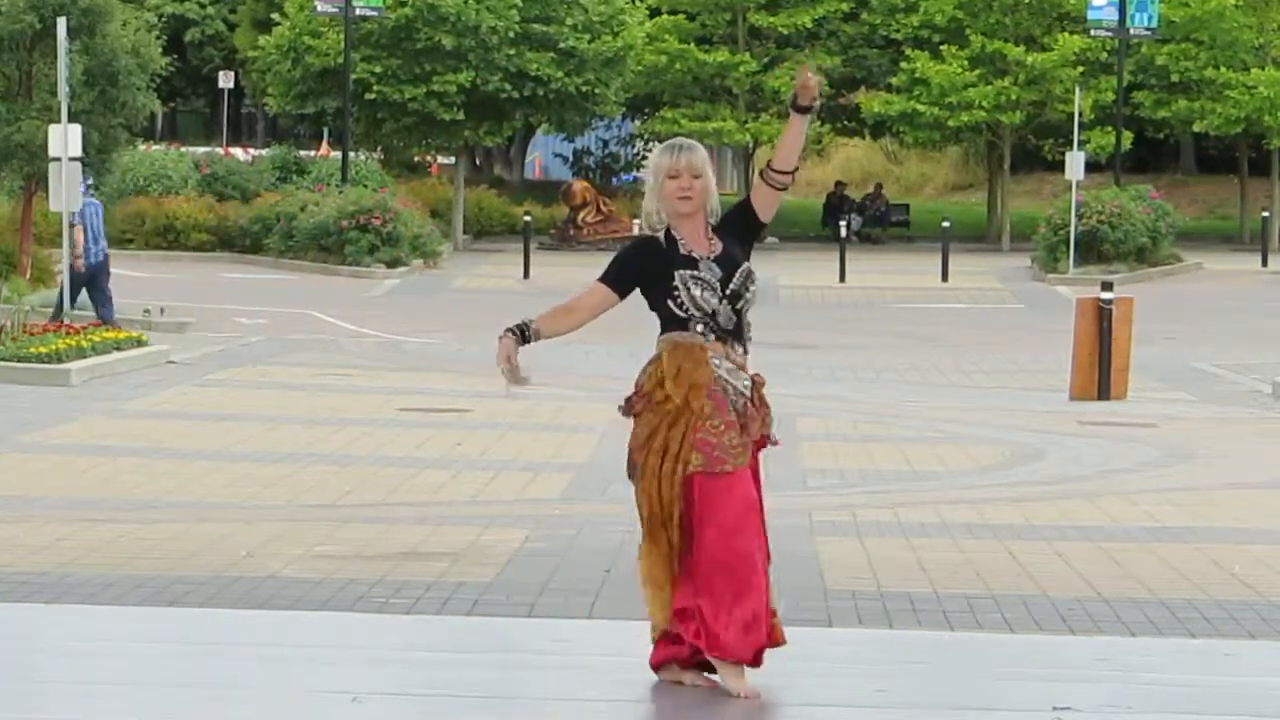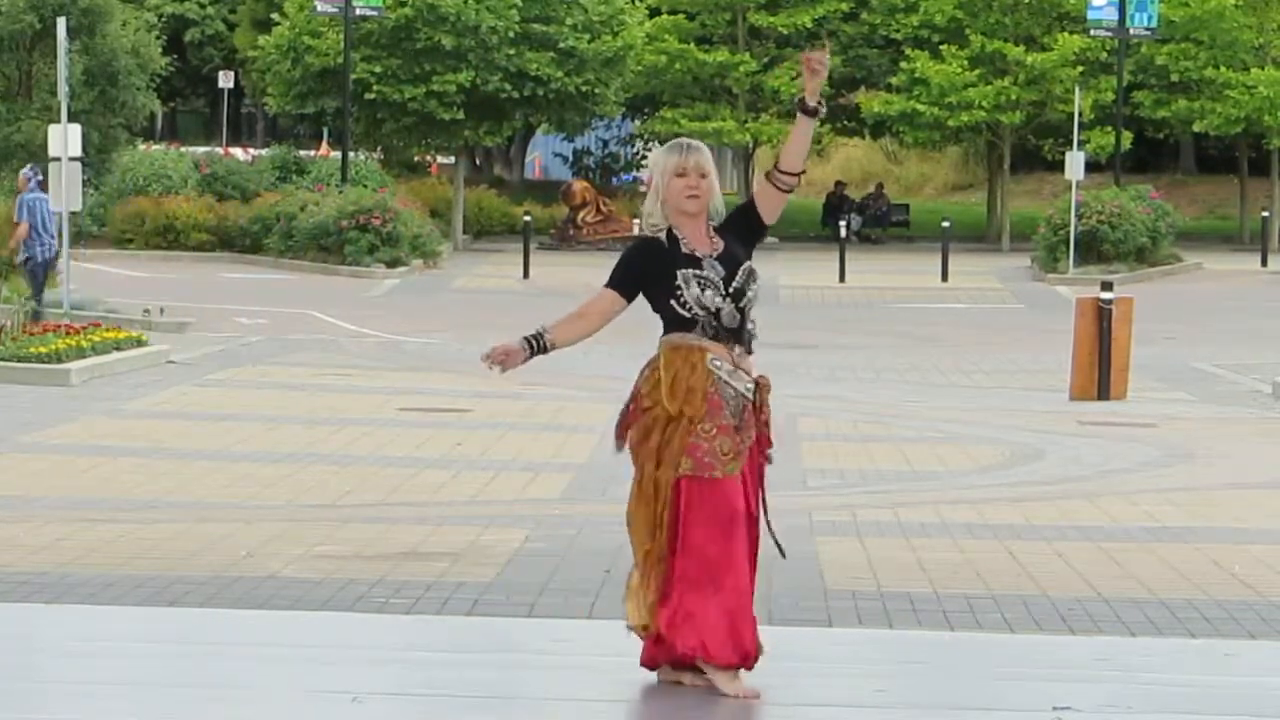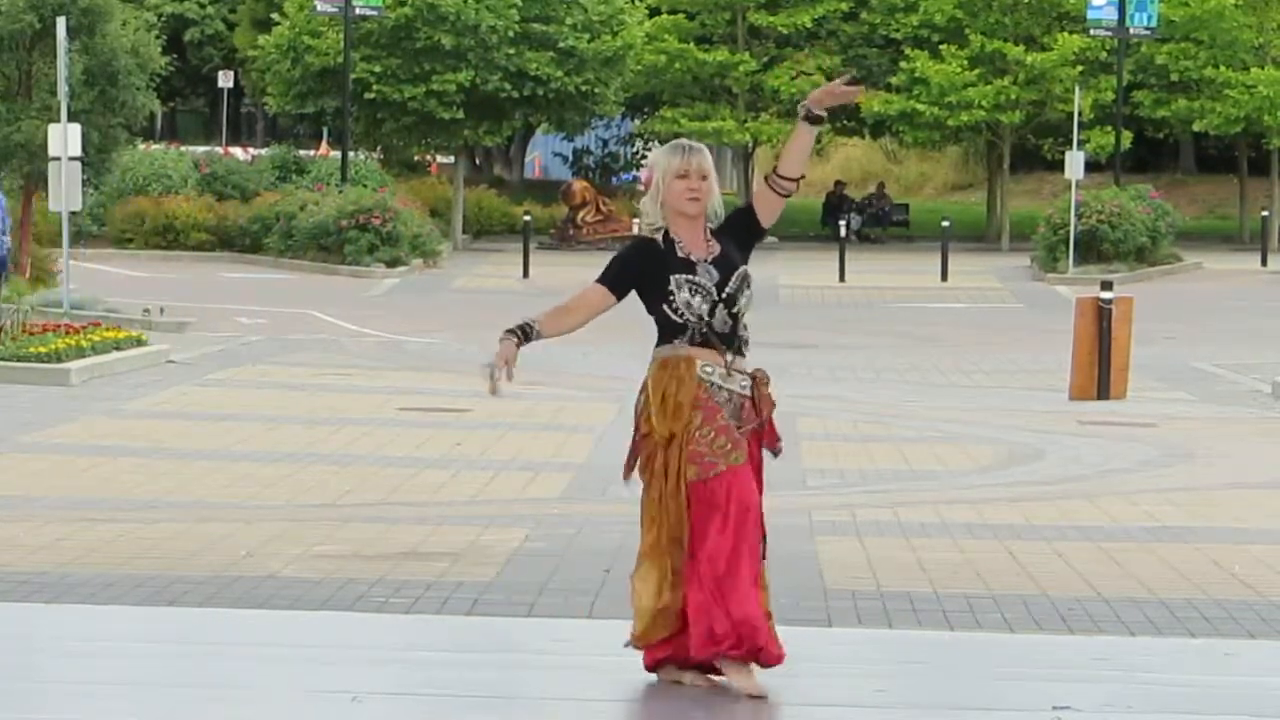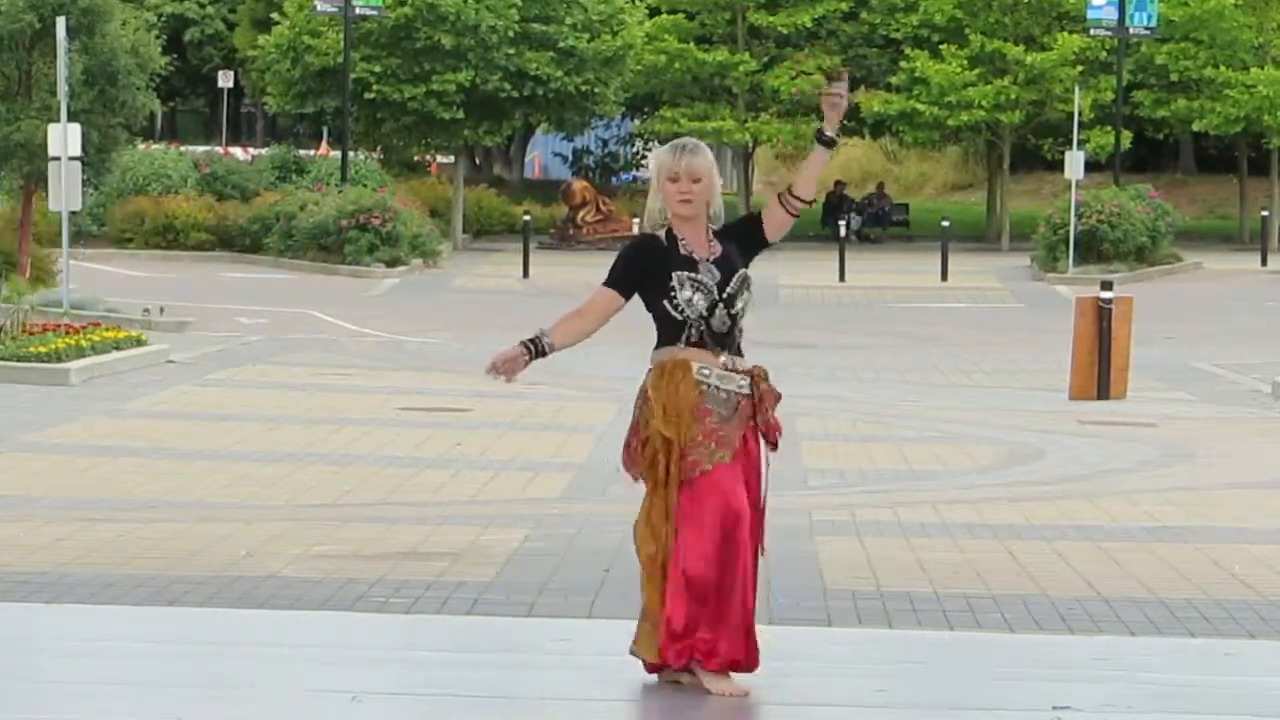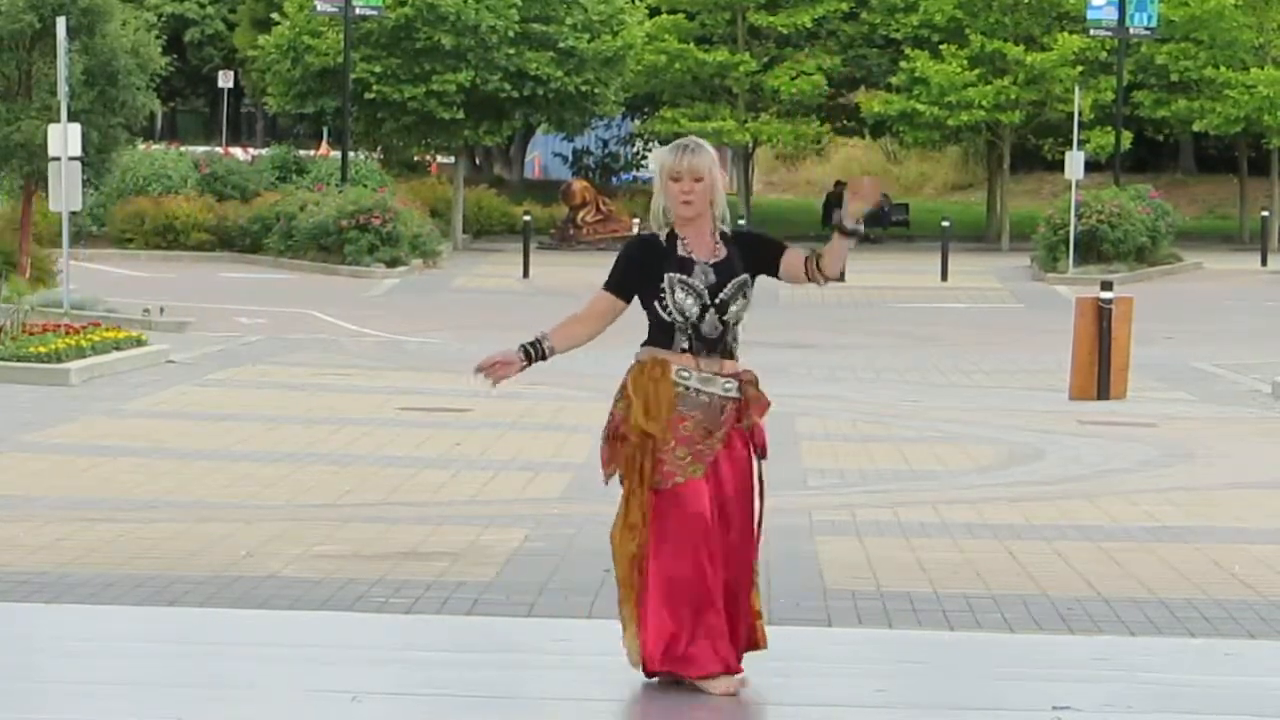
dt=0.4s
person 1, frame 1
left shoulder: (733, 235)
right shoulder: (644, 252)
left elbow: (778, 176)
right elbow: (582, 307)
left wrist: (802, 105)
right wrist: (518, 335)
left hip: (733, 396)
right hip: (684, 394)
left knee: (726, 522)
right knee: (722, 516)
left ankle: (680, 653)
right ankle: (721, 645)
person 1, frame 2
left shoulder: (736, 234)
right shoulder: (649, 251)
left elbow: (785, 177)
right elbow: (591, 315)
left wrist: (811, 99)
right wrist: (529, 347)
left hip: (736, 400)
right hip: (686, 394)
left knee: (727, 524)
right knee: (707, 518)
left ankle: (676, 653)
right ankle: (711, 651)
person 1, frame 3
left shoulder: (733, 238)
right shoulder: (644, 254)
left elbow: (783, 181)
right elbow: (578, 308)
left wrist: (814, 112)
right wrist: (517, 335)
left hip: (736, 401)
right hip: (683, 399)
left knee: (719, 526)
right knee: (723, 515)
left ankle: (677, 654)
right ankle: (728, 646)
person 1, frame 4
left shoulder: (735, 241)
right shoulder: (647, 250)
left elbow: (796, 199)
right elbow: (589, 315)
left wrist: (828, 128)
right wrist: (529, 349)
left hip: (735, 404)
right hip: (680, 398)
left knee: (732, 526)
right knee: (714, 515)
left ankle: (678, 655)
right ankle: (701, 653)
person 1, frame 5
left shoulder: (743, 247)
right shoulder: (647, 250)
left elbow: (819, 268)
right elbow: (591, 319)
left wrist: (850, 217)
right wrist: (524, 355)
left hip: (727, 409)
right hip: (666, 403)
left knee: (728, 532)
right knee: (684, 524)
left ankle: (700, 653)
right ankle: (691, 657)
